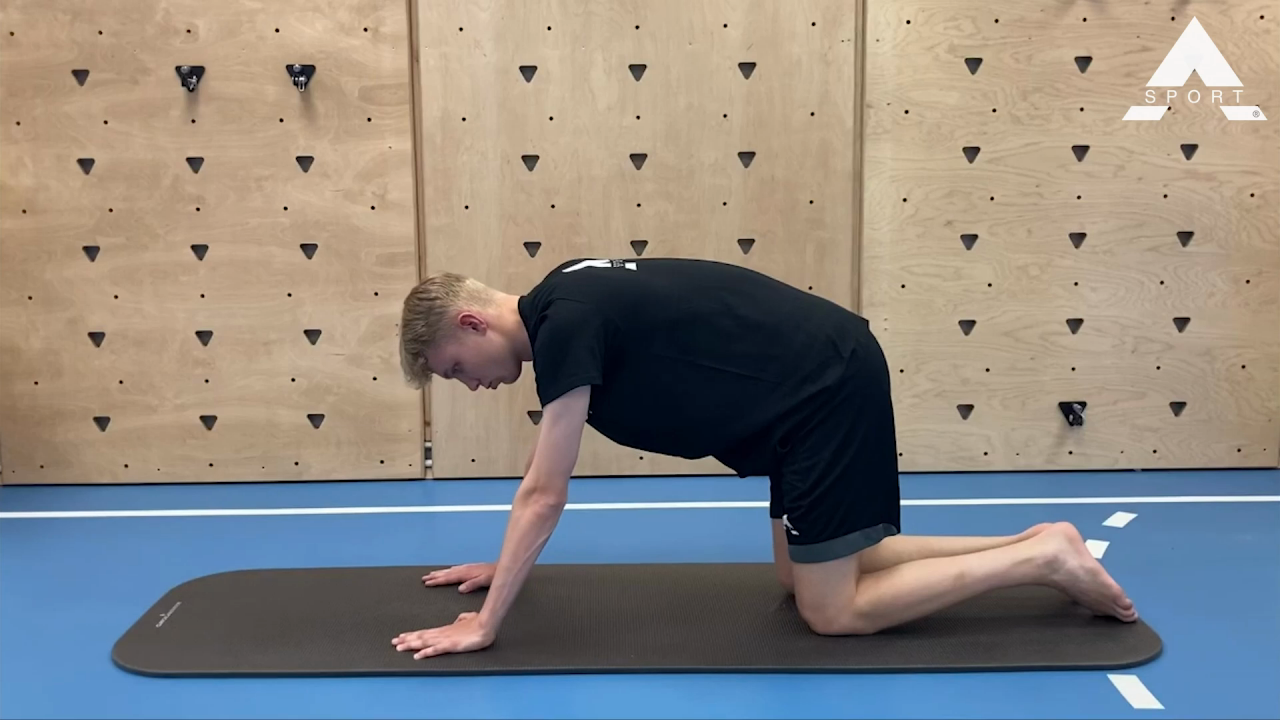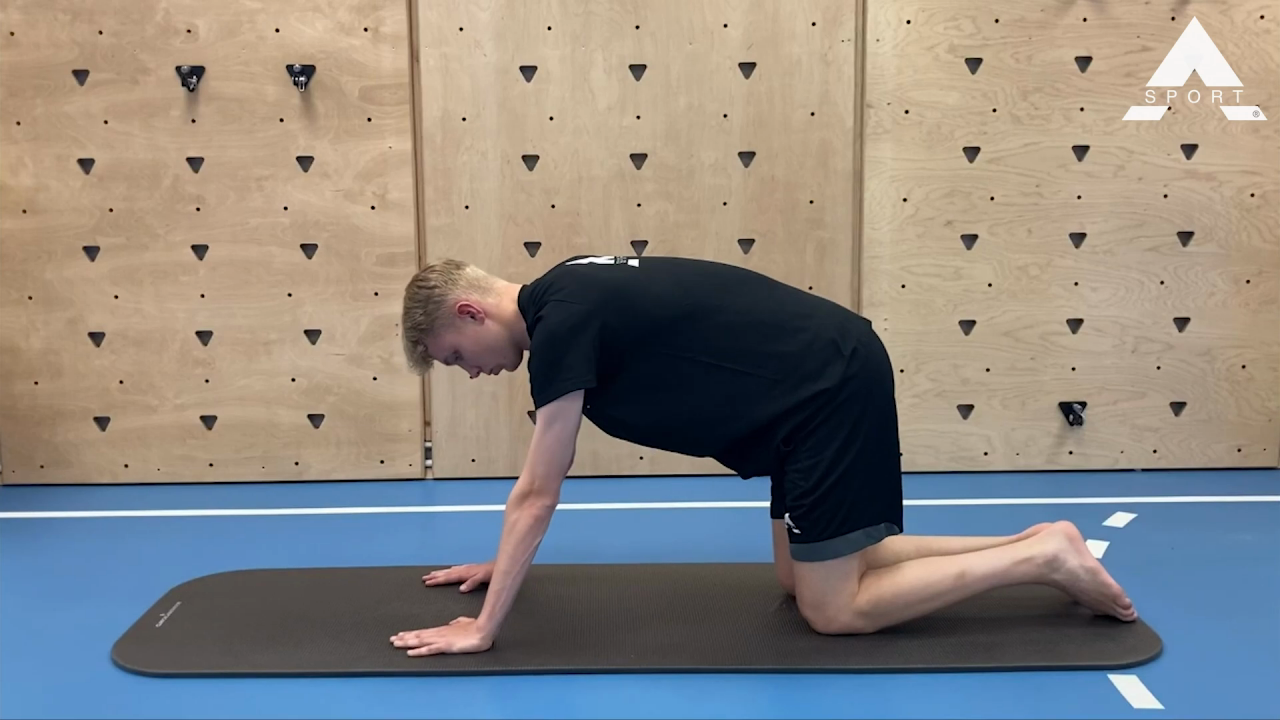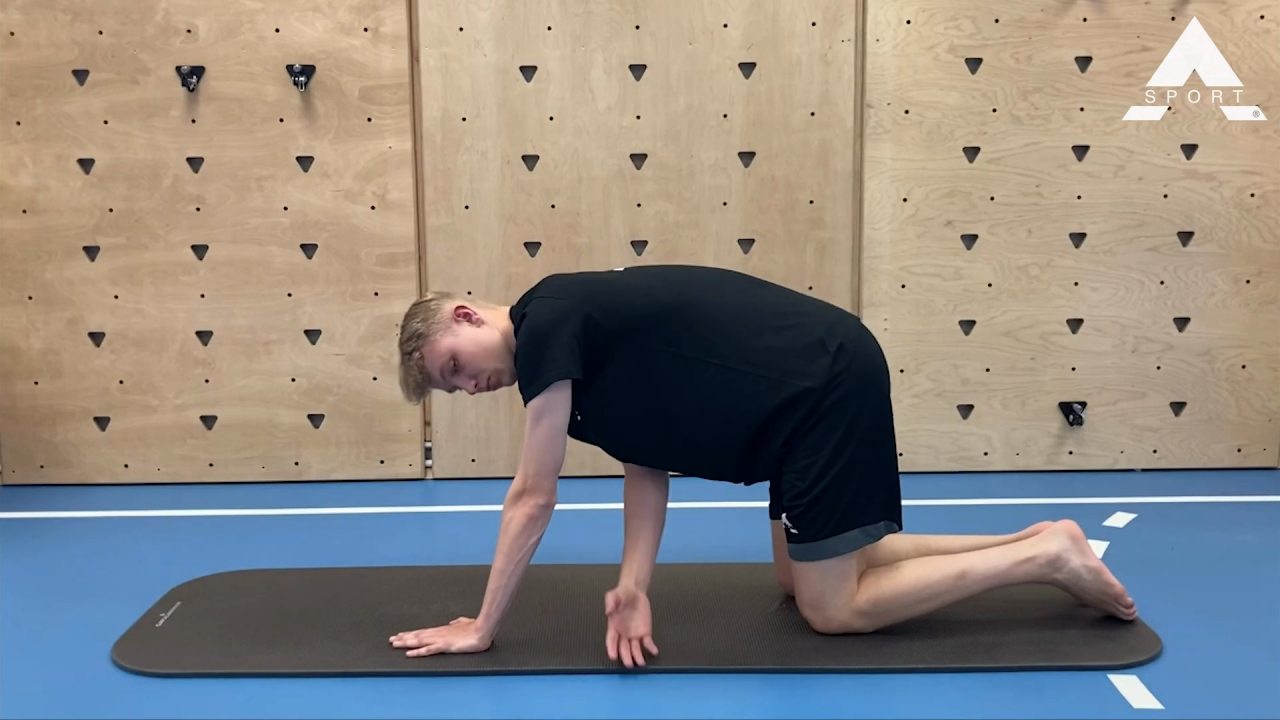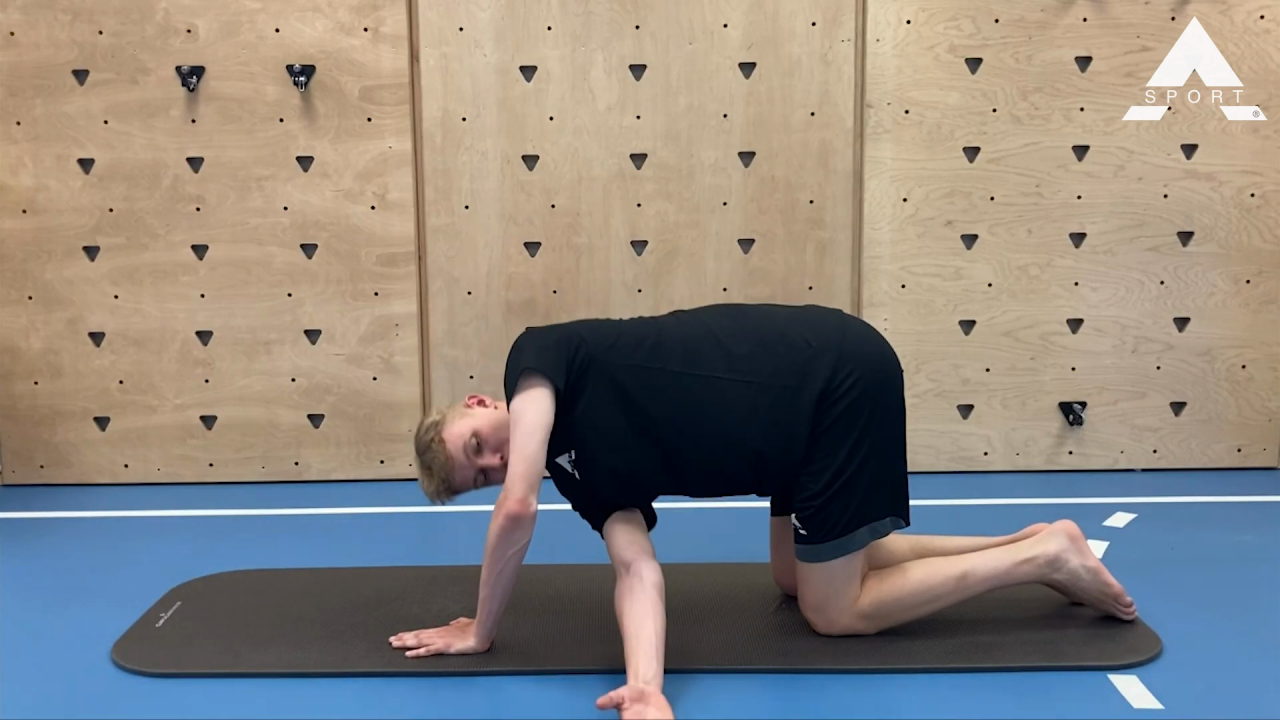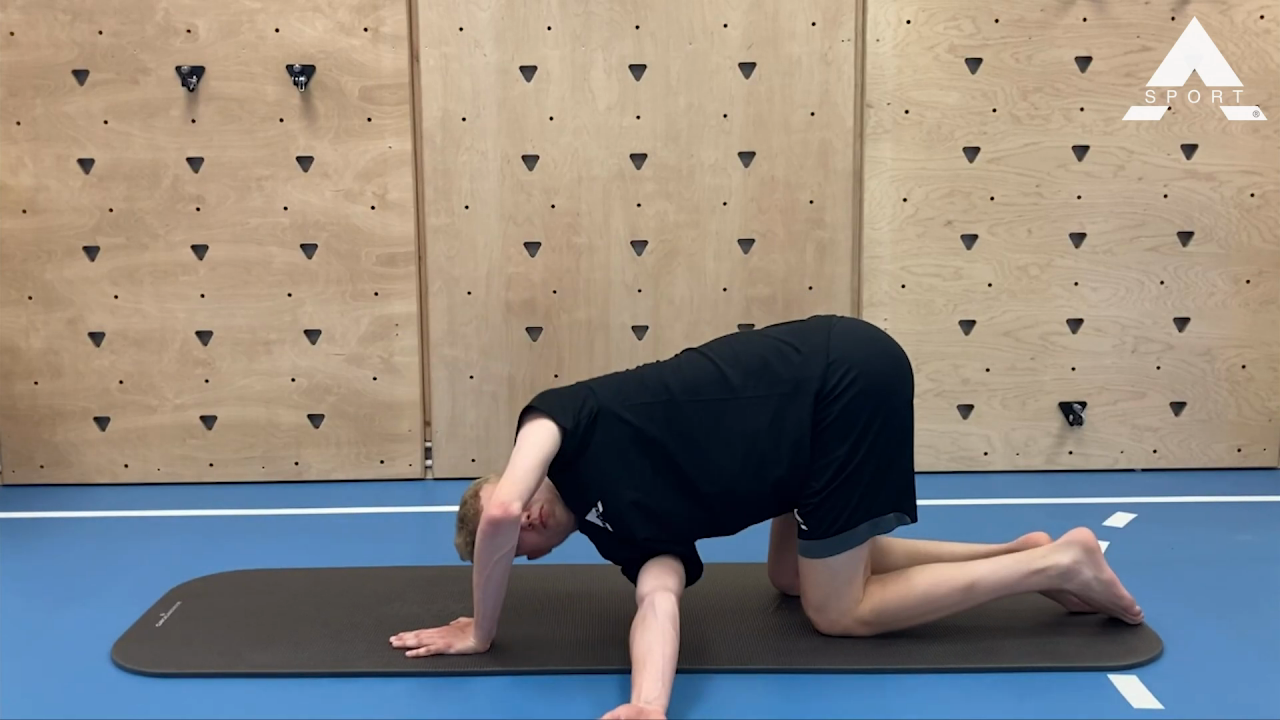
dt=0.5s
person 1, frame 1
left shoulder: (565, 326)
right shoulder: (563, 308)
left elbow: (544, 495)
right elbow: (542, 468)
left wrist: (483, 624)
right wrist: (503, 563)
left hip: (830, 387)
right hip: (825, 375)
left knee: (832, 609)
right knee: (805, 570)
left ankle: (1044, 560)
right ankle: (1032, 543)
person 1, frame 2
left shoulder: (562, 325)
right shoulder: (569, 302)
left elbow: (536, 494)
right elbow: (548, 475)
left wrist: (482, 628)
right wrist: (502, 563)
left hip: (831, 387)
right hip: (826, 375)
left knee: (833, 608)
right knee: (803, 573)
left ankle: (1046, 559)
right ankle: (1034, 542)
person 1, frame 3
left shoulder: (546, 325)
right shoulder: (575, 338)
left elbow: (531, 498)
right elbow: (647, 464)
left wrist: (481, 628)
right wrist: (632, 588)
left hip: (826, 387)
right hip: (825, 376)
left knee: (832, 607)
right knee: (802, 572)
left ankle: (1045, 557)
right ankle: (1031, 541)
person 1, frame 4
left shoulder: (535, 359)
right shoulder: (586, 471)
left elbow: (518, 510)
right elbow: (638, 567)
left wrist: (479, 632)
left hip: (842, 378)
right hip: (829, 380)
left knee: (834, 611)
right knee: (799, 575)
left ankle: (1045, 558)
right ankle: (1026, 544)
person 1, frame 5
left shoulder: (553, 421)
right shoulder: (626, 524)
left elbow: (498, 510)
right elbow: (660, 601)
left wrist: (480, 632)
left hip: (847, 378)
right hip: (839, 379)
left knee: (838, 611)
right knee: (795, 577)
left ankle: (1057, 564)
right ankle: (1019, 553)
